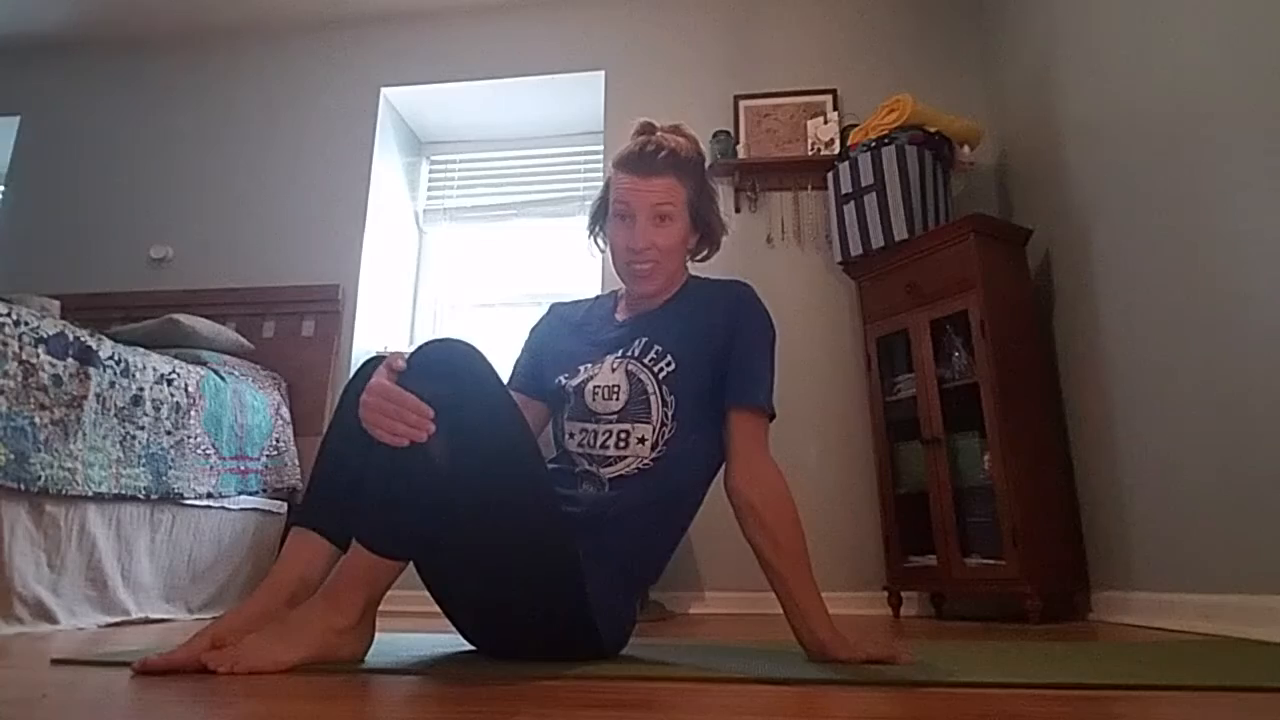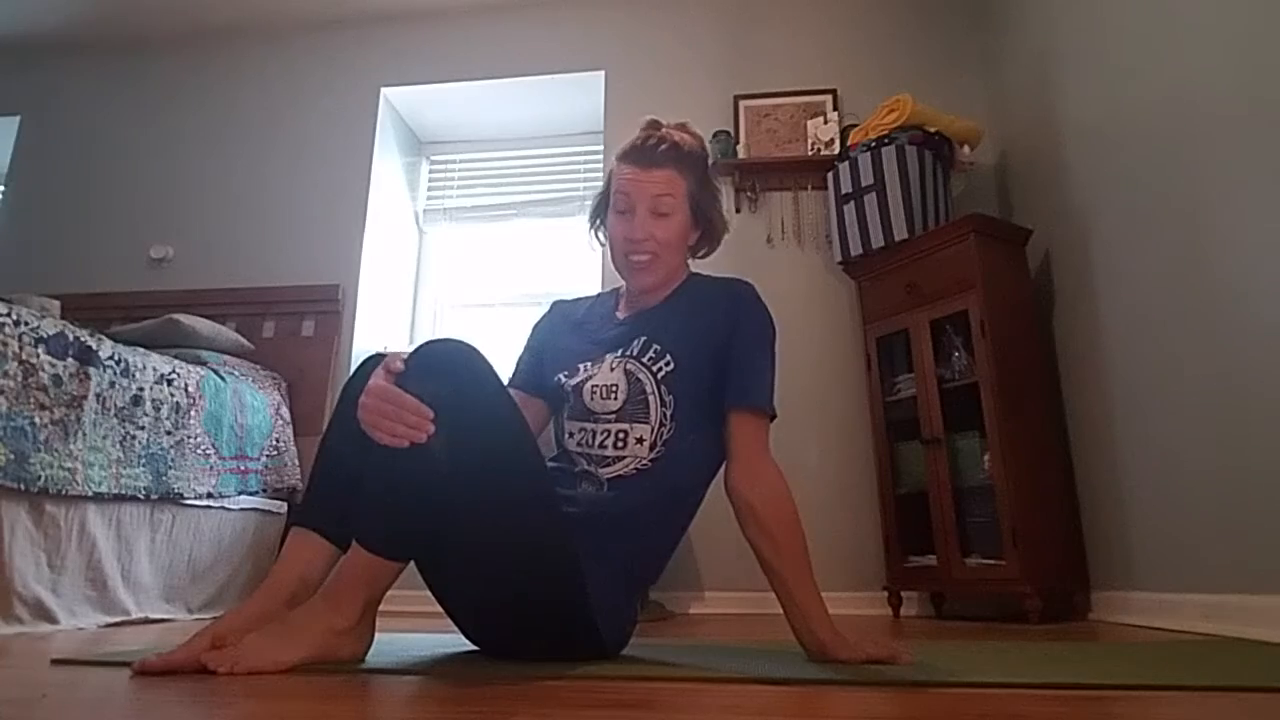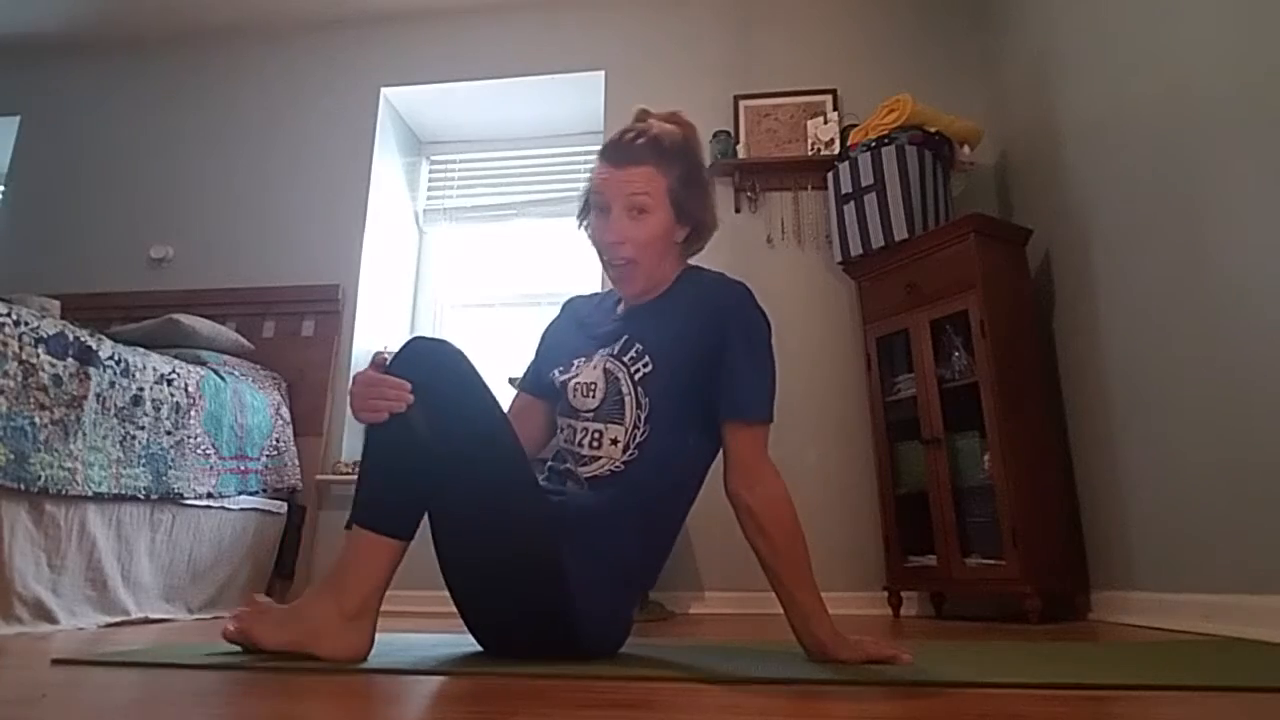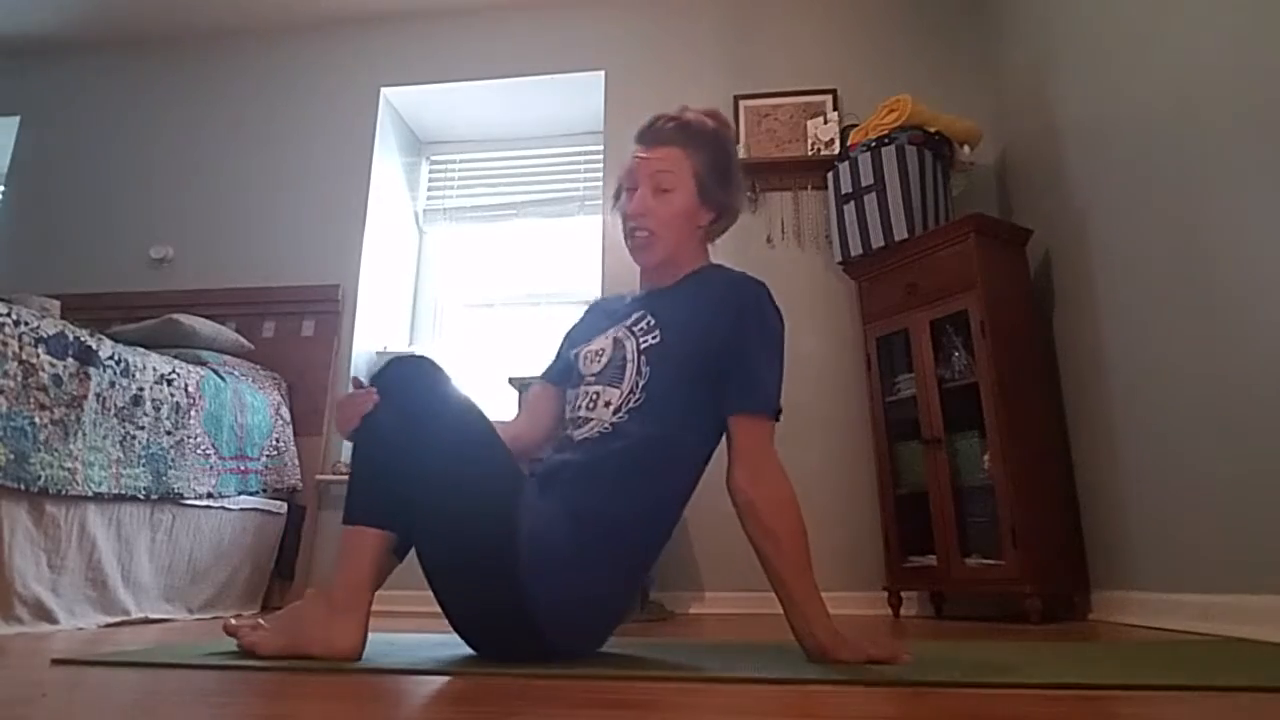
dt=0.5s
person 1, frame 1
left shoulder: (729, 314)
right shoulder: (563, 324)
left elbow: (751, 477)
right elbow: (500, 443)
left wrist: (819, 634)
right wrist: (390, 403)
left hip: (579, 602)
right hip: (508, 589)
left knee: (449, 368)
right knee: (385, 380)
left ankle: (339, 612)
right ankle: (268, 607)
person 1, frame 2
left shoulder: (728, 311)
right shoulder: (566, 321)
left elbow: (751, 475)
right elbow: (500, 441)
left wrist: (819, 633)
right wrist: (390, 409)
left hip: (582, 603)
right hip: (514, 582)
left knee: (448, 368)
right knee: (381, 377)
left ankle: (340, 615)
right ankle: (265, 608)
person 1, frame 3
left shoulder: (722, 310)
right shoulder: (576, 318)
left elbow: (751, 479)
right elbow: (512, 442)
left wrist: (822, 635)
right wrist: (391, 404)
left hip: (576, 602)
right hip: (523, 588)
left knee: (434, 368)
right knee: (416, 371)
left ankle: (348, 606)
right ankle: (342, 598)
person 1, frame 4
left shoulder: (736, 303)
right shoulder: (601, 318)
left elbow: (753, 472)
right elbow: (523, 432)
left wrist: (818, 633)
right wrist: (387, 421)
left hip: (555, 589)
right hip: (526, 586)
left knee: (412, 382)
right knee: (408, 395)
left ankle: (340, 609)
right ankle: (344, 604)
